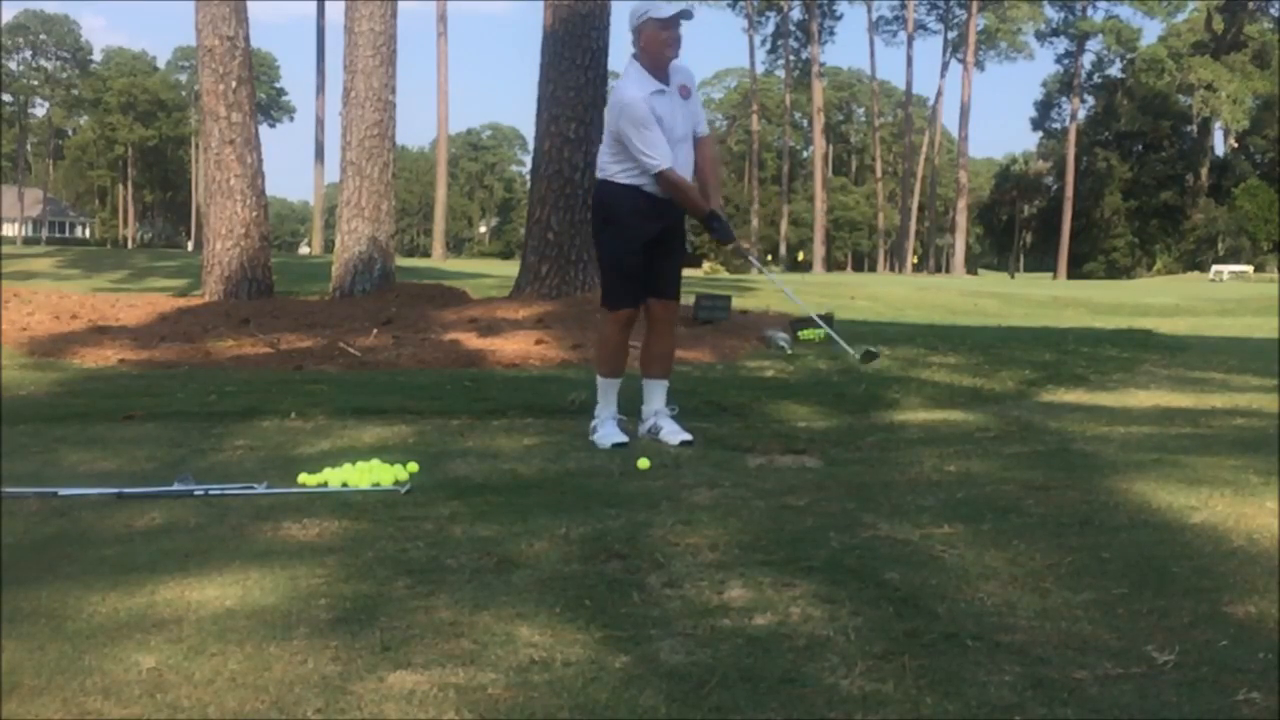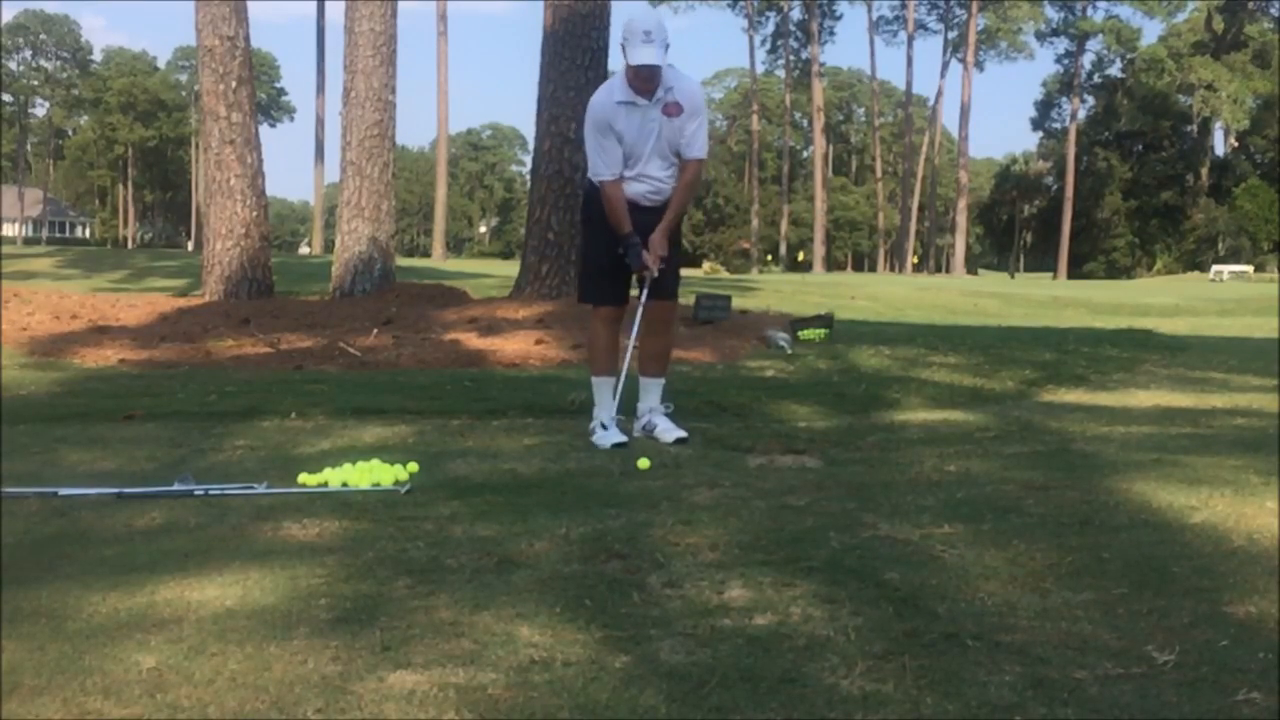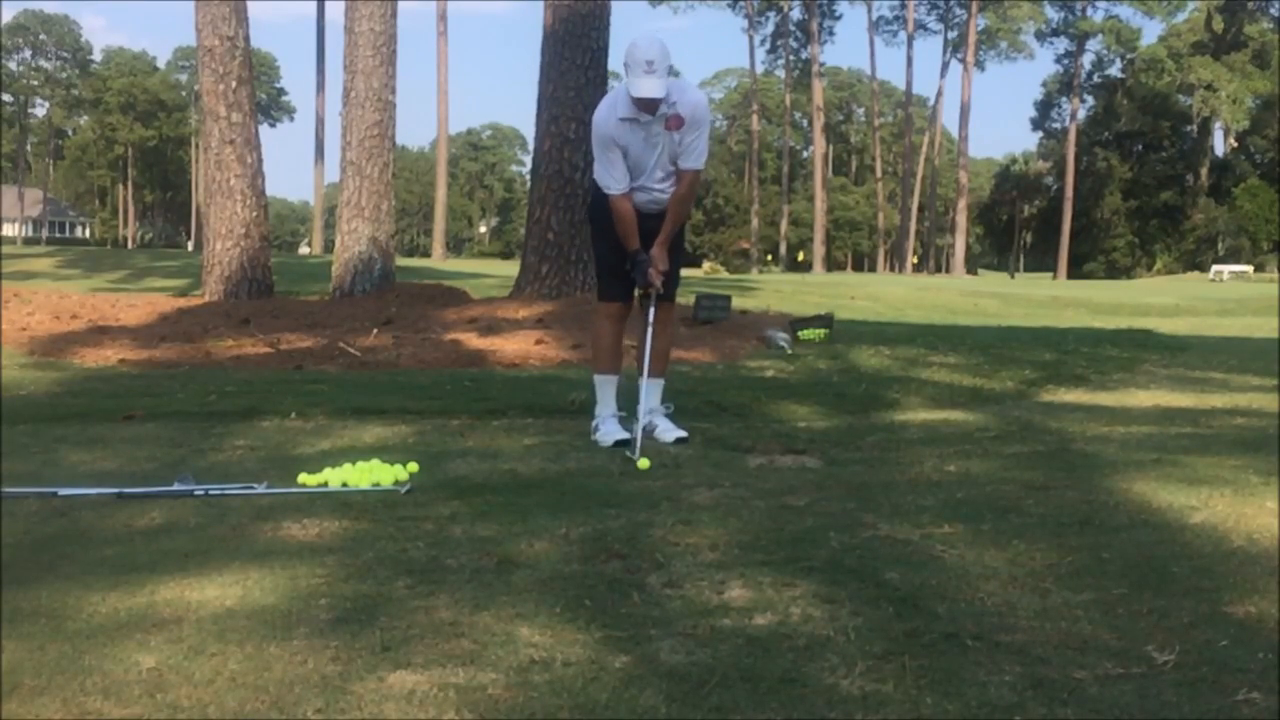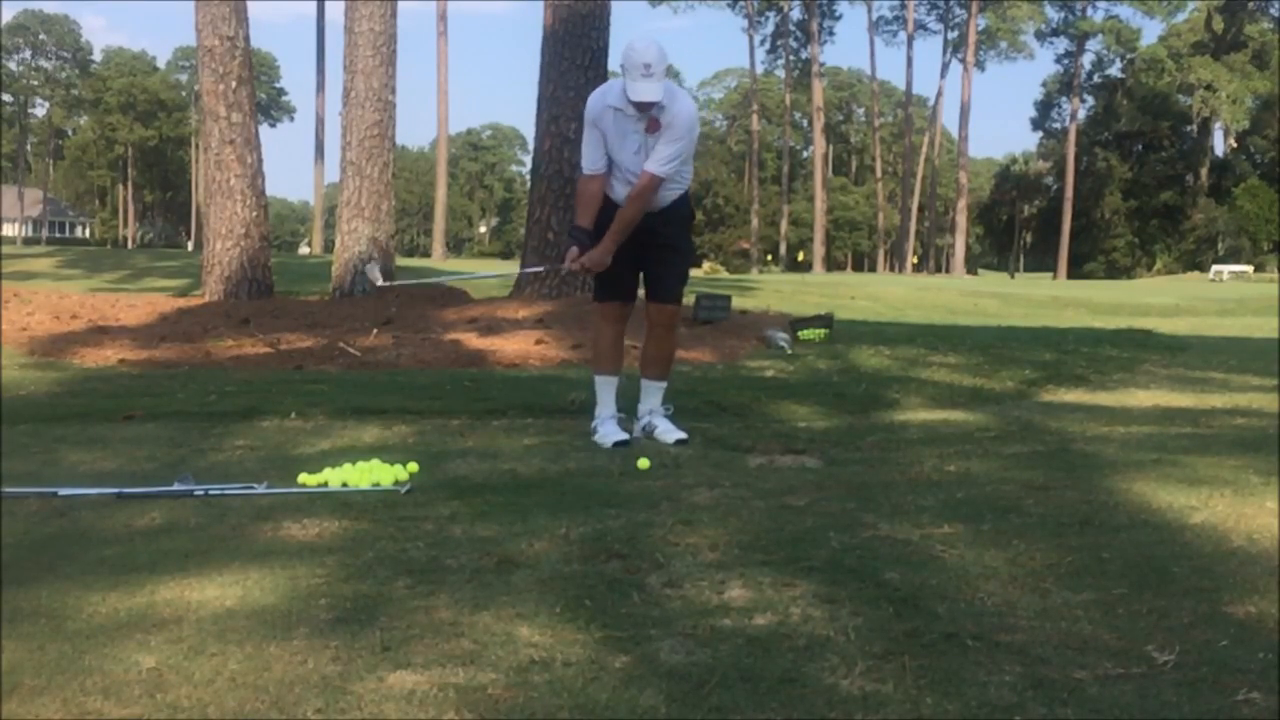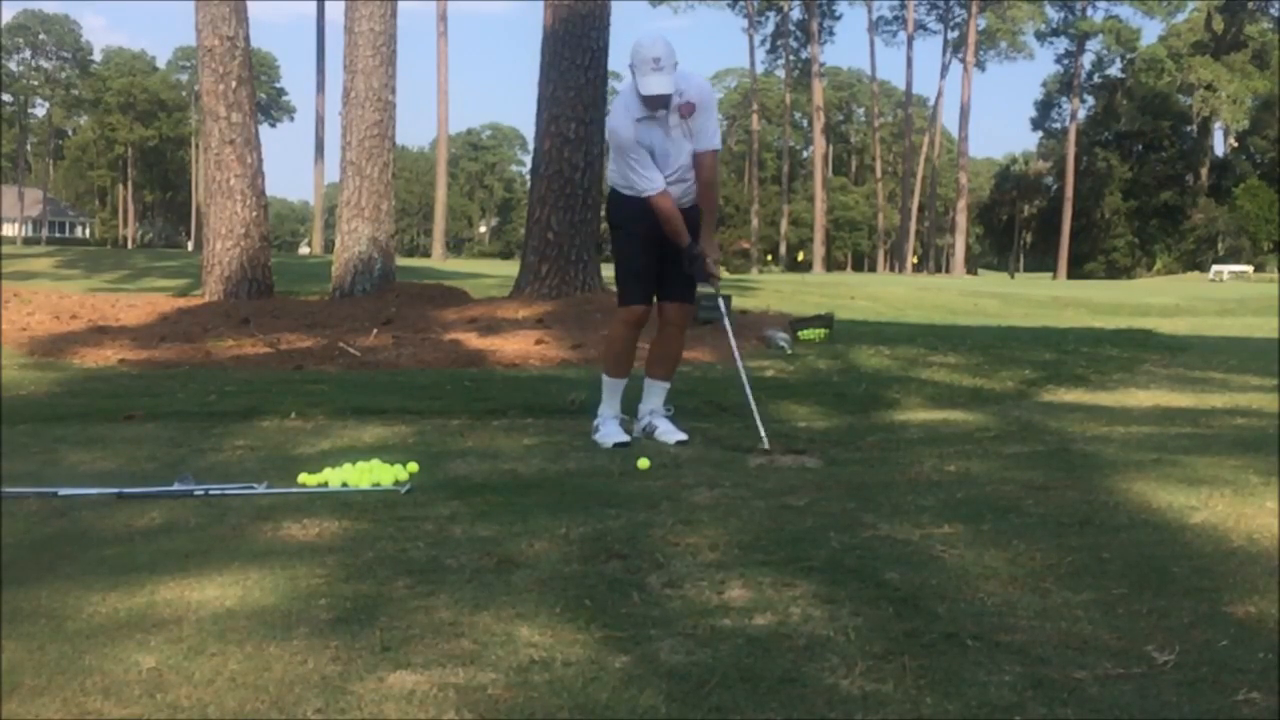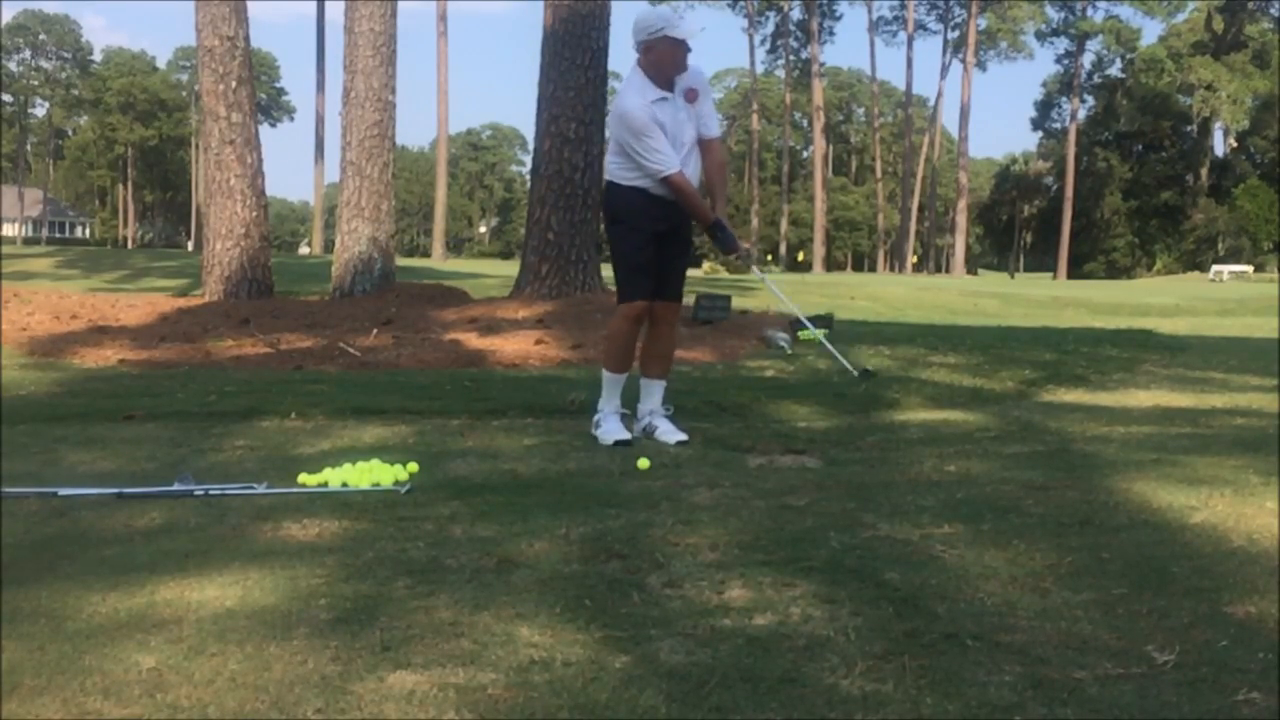
dt=0.5s
person 1, frame 1
left shoulder: (683, 79)
right shoulder: (632, 97)
left elbow: (703, 142)
right elbow: (663, 173)
left wrist: (715, 203)
right wrist: (707, 215)
left hip: (669, 208)
right hip: (625, 205)
left knee: (666, 310)
right knee: (623, 311)
left ankle: (655, 413)
right ankle: (604, 417)
person 1, frame 2
left shoulder: (689, 93)
right shoulder: (604, 104)
left elbow: (692, 166)
right elbow: (609, 182)
left wrist: (662, 232)
right wrist: (629, 243)
left hip: (662, 211)
right hip: (611, 210)
left knee: (662, 310)
right knee: (608, 310)
left ankle: (650, 412)
right ankle: (603, 416)
person 1, frame 3
left shoulder: (693, 103)
right shoulder: (607, 117)
left elbow: (687, 180)
right elbow: (619, 197)
left wrist: (662, 246)
right wrist: (637, 258)
left hip: (667, 211)
right hip: (614, 212)
left knee: (663, 308)
right knee: (613, 308)
left ankle: (651, 411)
right ankle: (605, 414)
person 1, frame 4
left shoulder: (681, 111)
right shoulder: (599, 103)
left elbow: (646, 186)
right elbow: (593, 176)
left wrist: (606, 248)
right wrist: (579, 236)
left hip: (668, 214)
right hip: (613, 209)
left knee: (665, 315)
right knee: (612, 310)
left ankle: (650, 413)
right ankle: (605, 415)
person 1, frame 5
left shoulder: (697, 91)
right shoulder: (622, 122)
left elbow: (707, 168)
right elbow: (656, 197)
left wrist: (708, 238)
right wrist: (692, 254)
left hip: (685, 210)
right hip: (635, 212)
left knee: (679, 314)
right knee: (633, 310)
left ankle: (651, 412)
right ankle: (607, 414)
person 1, frame 6
left shoulder: (694, 80)
right shoulder: (632, 105)
left elbow: (712, 150)
right elbow: (673, 177)
left wrist: (720, 213)
right wrist: (715, 227)
left hip: (675, 209)
right hip: (633, 205)
left knee: (667, 312)
right knee: (634, 307)
left ankle: (651, 412)
right ankle: (608, 411)
